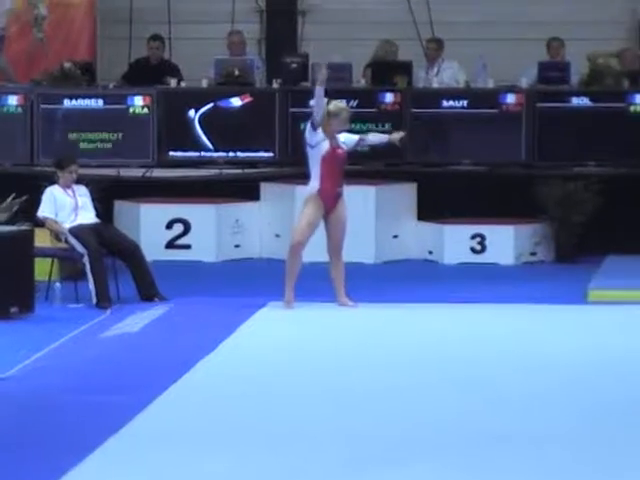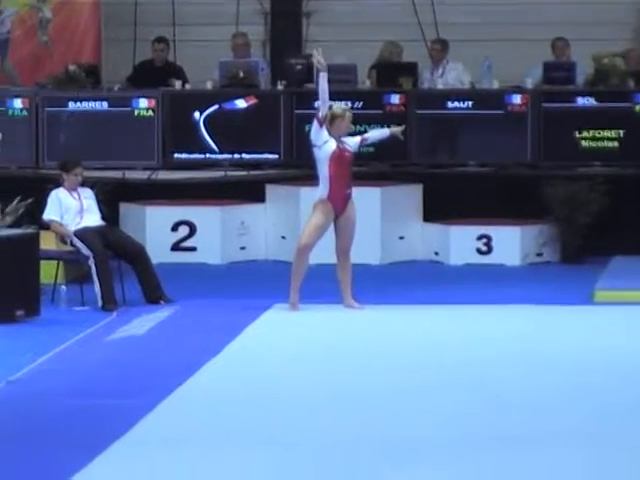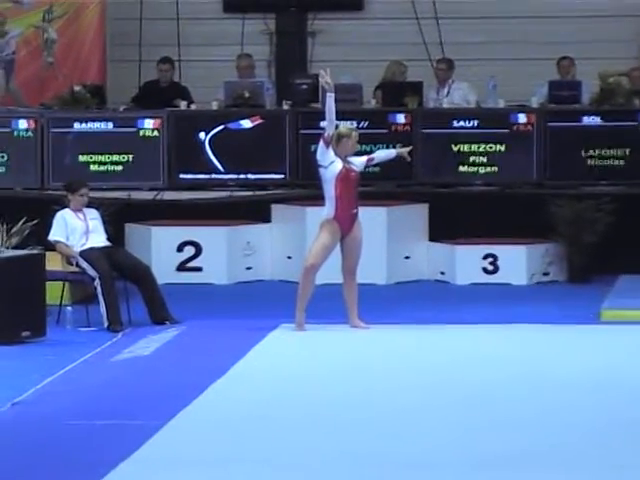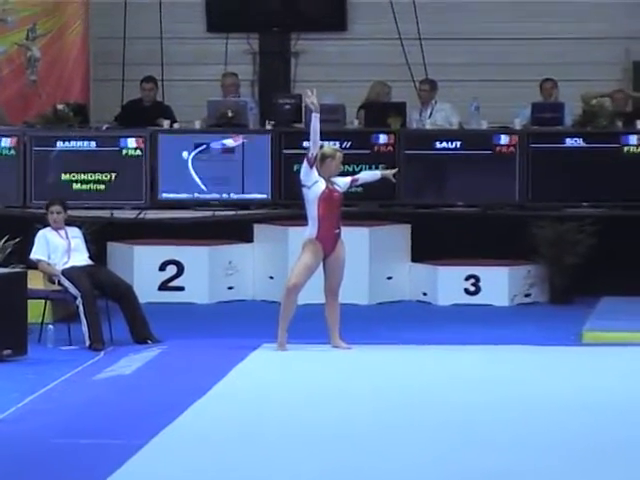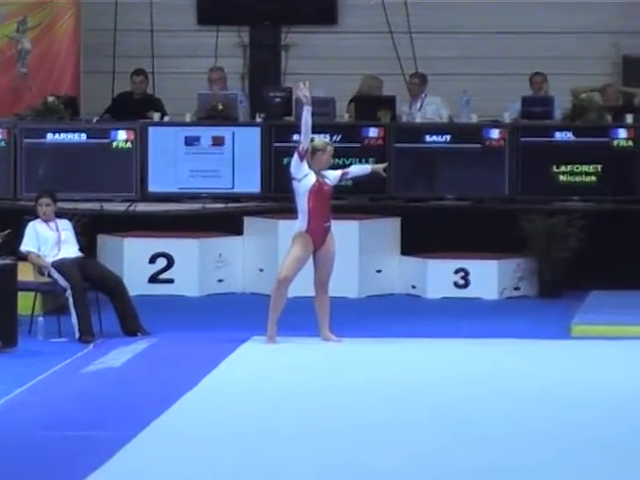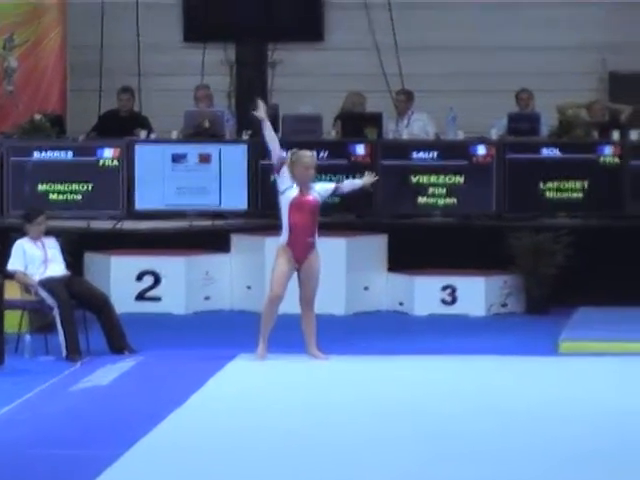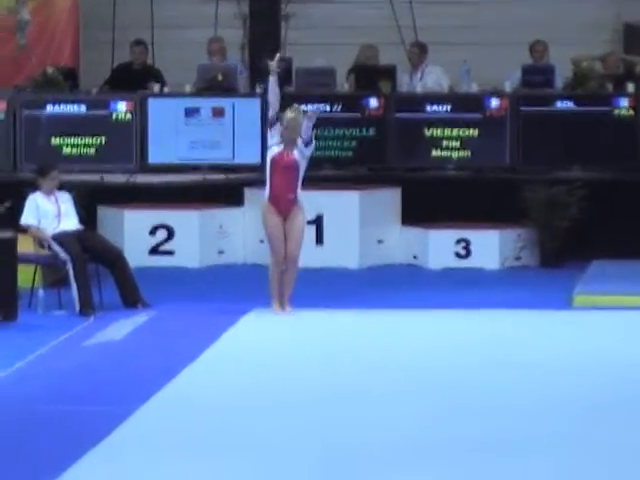
dt=0.7s
person 1, frame 1
left shoulder: (342, 140)
right shoulder: (314, 136)
left elbow: (366, 138)
right elbow: (317, 112)
left wrist: (390, 137)
right wrist: (320, 86)
left hip: (336, 200)
right hip: (317, 198)
left knee: (336, 251)
right knee: (297, 242)
left ankle: (341, 295)
right ankle: (289, 293)
person 1, frame 2
left shoulder: (348, 143)
right shoulder: (320, 137)
left elbow: (370, 136)
right elbow: (323, 104)
left wrist: (391, 131)
right wrist: (322, 72)
left hip: (346, 203)
right hip: (326, 203)
left knee: (344, 252)
right knee: (304, 245)
left ankle: (348, 298)
right ankle: (293, 296)
person 1, frame 3
left shoulder: (354, 162)
right shoulder: (326, 157)
left elbow: (376, 156)
right elbow: (330, 124)
left wrist: (398, 151)
right wrist: (330, 92)
left hip: (353, 223)
right hip: (333, 222)
left knee: (350, 272)
right knee: (310, 265)
left ankle: (354, 318)
right ankle: (299, 316)
person 1, frame 4
left shoulder: (338, 183)
right shoulder: (309, 177)
left elbow: (360, 177)
right elbow: (314, 145)
left wrist: (383, 173)
right wrist: (315, 113)
left hip: (336, 243)
right hip: (315, 243)
left knee: (332, 292)
right knee: (292, 285)
left ankle: (335, 338)
right ankle: (281, 336)
person 1, frame 5
left shoulder: (328, 176)
right shoulder: (300, 170)
left elbow: (350, 171)
right elbow: (305, 138)
left wrist: (373, 168)
right wrist: (307, 106)
left hip: (325, 236)
right hip: (305, 235)
left knee: (322, 284)
right knee: (283, 278)
left ankle: (325, 331)
right ankle: (271, 329)
person 1, frame 6
left shoulder: (317, 190)
right shoulder: (286, 183)
left elbow: (342, 186)
right elbow: (276, 154)
left wrist: (365, 181)
right wrist: (265, 122)
left hip: (309, 252)
right hip: (287, 250)
left knee: (308, 301)
right knee: (274, 297)
left ankle: (311, 347)
right ankle: (262, 343)
person 1, frame 7
left shoulder: (304, 148)
right shoulder: (274, 141)
left elbow: (307, 130)
right elbow: (273, 104)
left wrist: (310, 119)
right wrist: (273, 76)
left hip: (294, 209)
right hip: (272, 207)
left knee: (292, 257)
right knee: (278, 257)
left ankle: (286, 301)
right ankle: (276, 301)
person 2, frame 1
left shoulder: (82, 189)
right shoulder: (51, 192)
right elbow: (48, 222)
right wrist: (65, 232)
left hip: (96, 225)
right hip: (75, 229)
left knee: (131, 247)
right knee: (94, 251)
left ankle: (149, 292)
right ankle: (101, 298)
person 2, frame 2
left shoulder: (88, 192)
right shoulder: (57, 195)
right elbow: (54, 225)
right wrist: (71, 235)
left hip: (101, 228)
right hip: (80, 231)
left knee: (137, 249)
right knee: (99, 253)
left ankle: (155, 294)
right ankle: (107, 301)
person 2, frame 3
left shoulder: (93, 213)
right shoulder: (62, 216)
right elbow: (59, 245)
left wrist: (109, 246)
right wrist: (77, 256)
left hip: (107, 248)
right hip: (86, 252)
left knee: (142, 270)
right knee: (105, 273)
left ankle: (160, 315)
right ankle: (113, 321)
person 2, frame 4
left shoulder: (76, 231)
right shoulder: (43, 234)
right elbow: (41, 264)
left wrist: (87, 267)
right wrist: (59, 274)
left hip: (89, 267)
right hip: (68, 270)
left knee: (125, 288)
right knee: (86, 292)
left ankle: (142, 334)
right ankle: (94, 340)
person 2, frame 5
left shoulder: (66, 223)
right shoulder: (33, 226)
right elbow: (31, 256)
left wrist: (82, 258)
right wrist: (48, 266)
left hip: (79, 259)
right hip: (58, 263)
left knee: (115, 281)
right knee: (76, 284)
left ankle: (132, 326)
right ankle: (84, 332)
person 2, frame 6
left shoulder: (52, 242)
right shoulder: (21, 245)
right elbow: (18, 274)
left wrist: (68, 275)
right wrist: (35, 285)
left hip: (65, 278)
right hip: (44, 281)
left knee: (101, 299)
right knee: (63, 302)
left ankle: (119, 344)
right ankle: (71, 351)
person 2, frame 7
left shoulder: (65, 196)
right shoulder: (34, 200)
right elbow: (32, 229)
left wrist: (81, 230)
right wrist: (48, 239)
left hip: (79, 232)
right hip: (58, 235)
left knee: (115, 254)
right knee: (77, 256)
left ankle: (133, 299)
right ankle: (85, 305)
